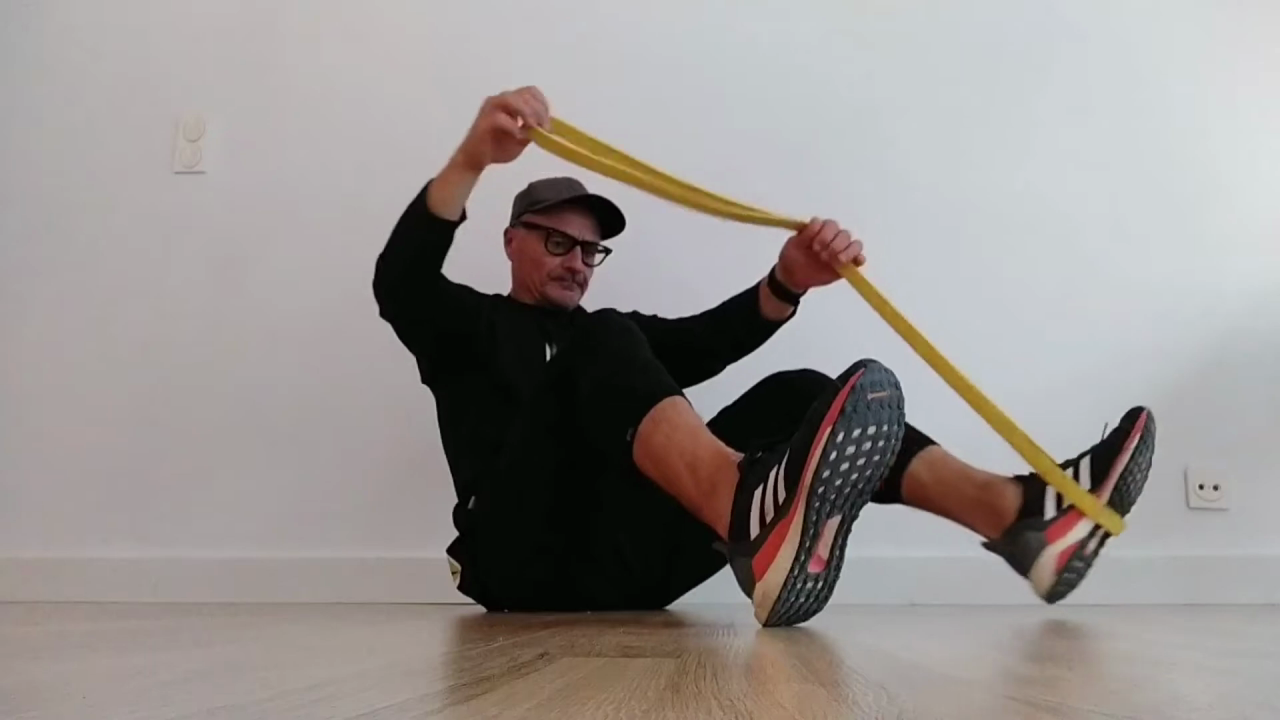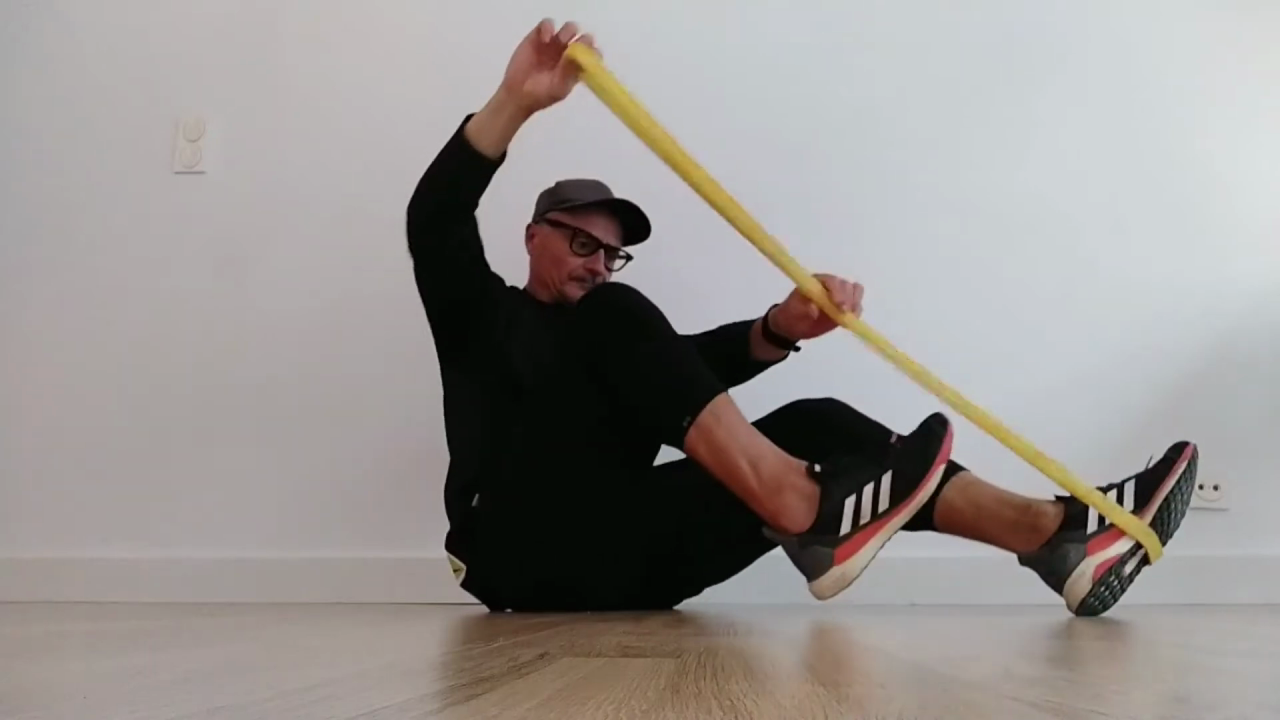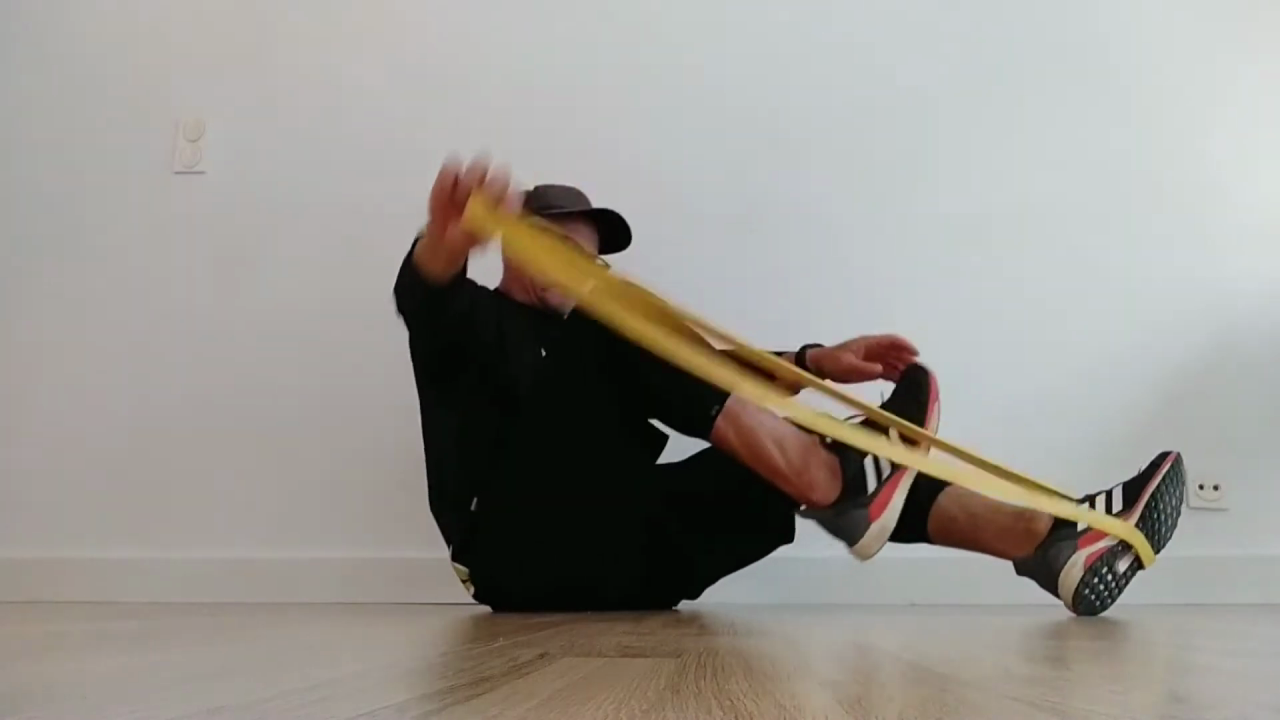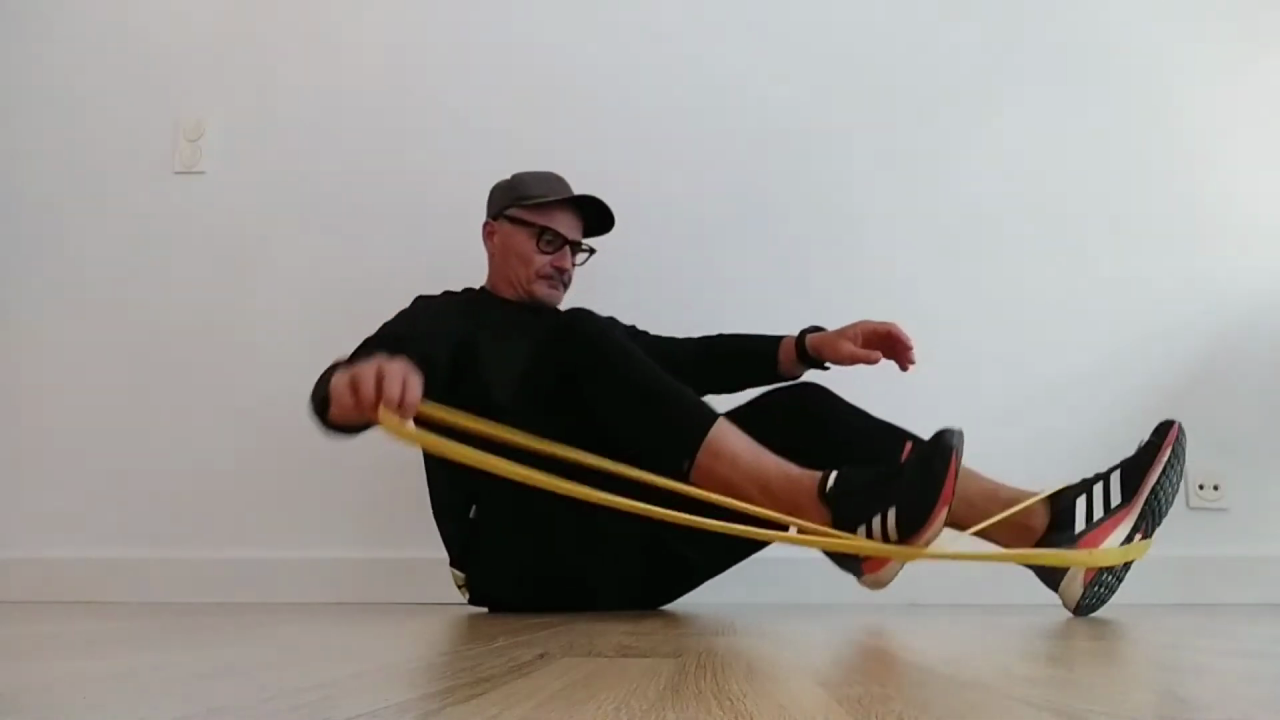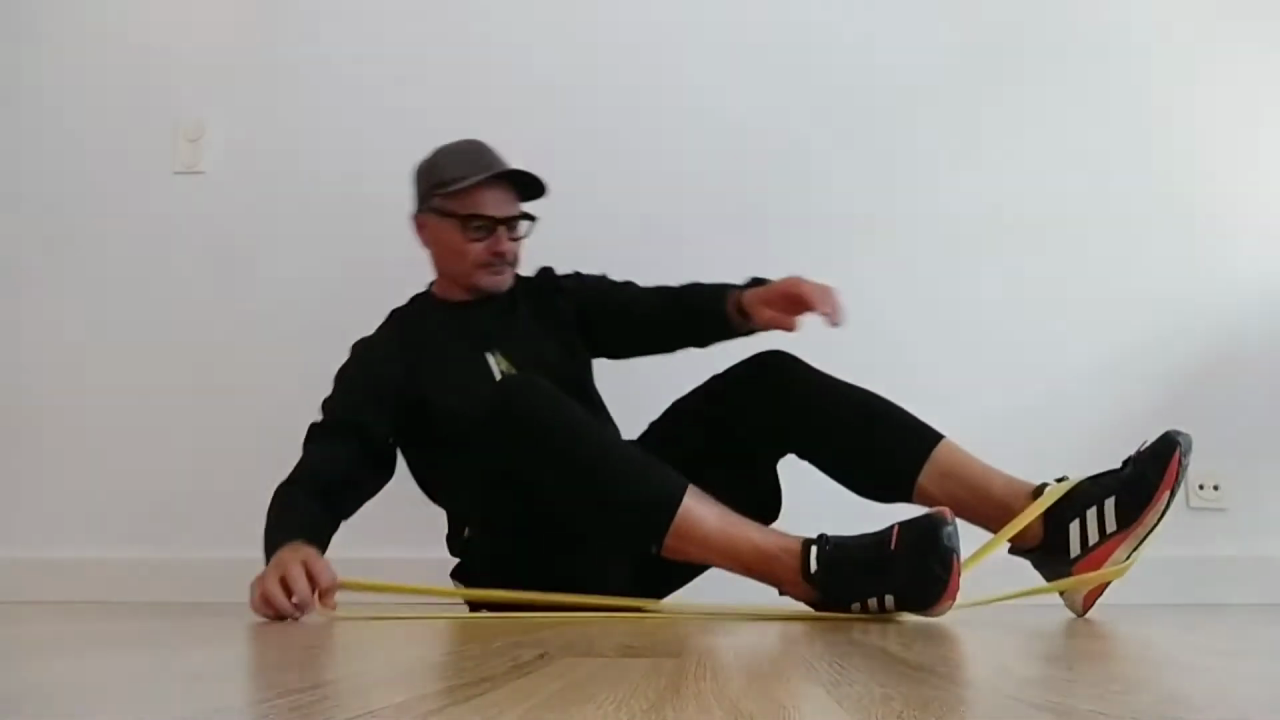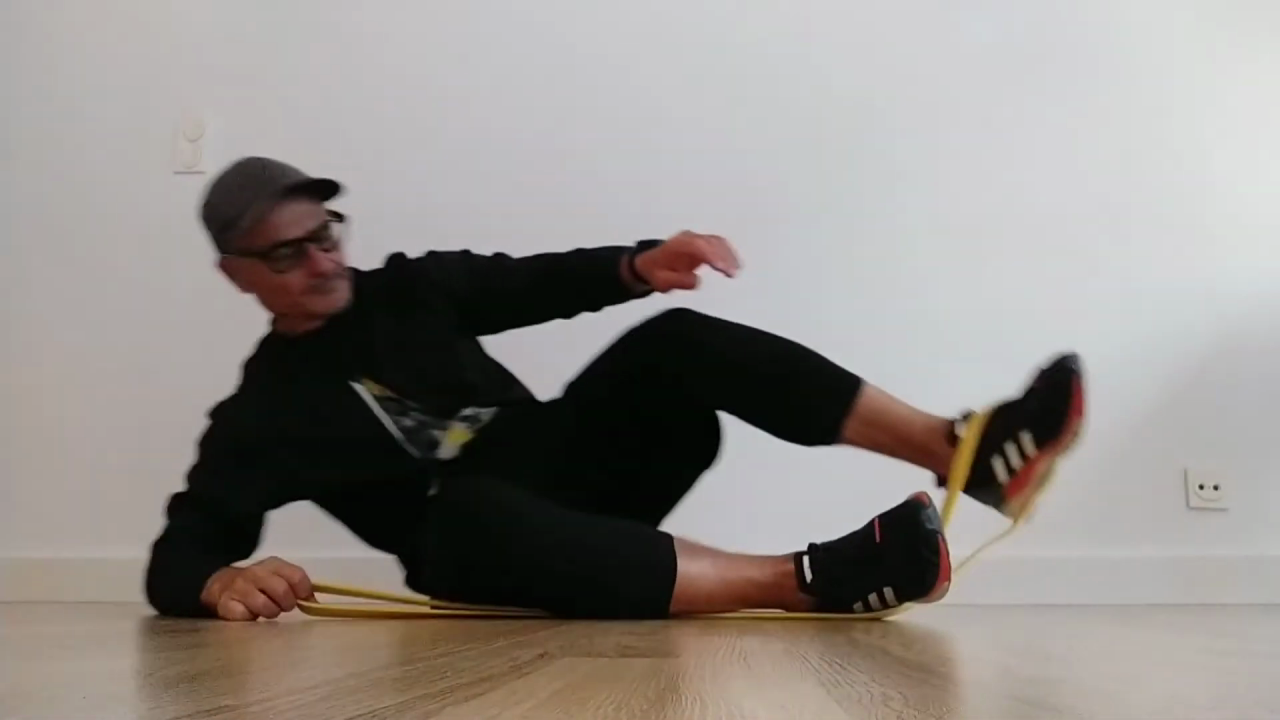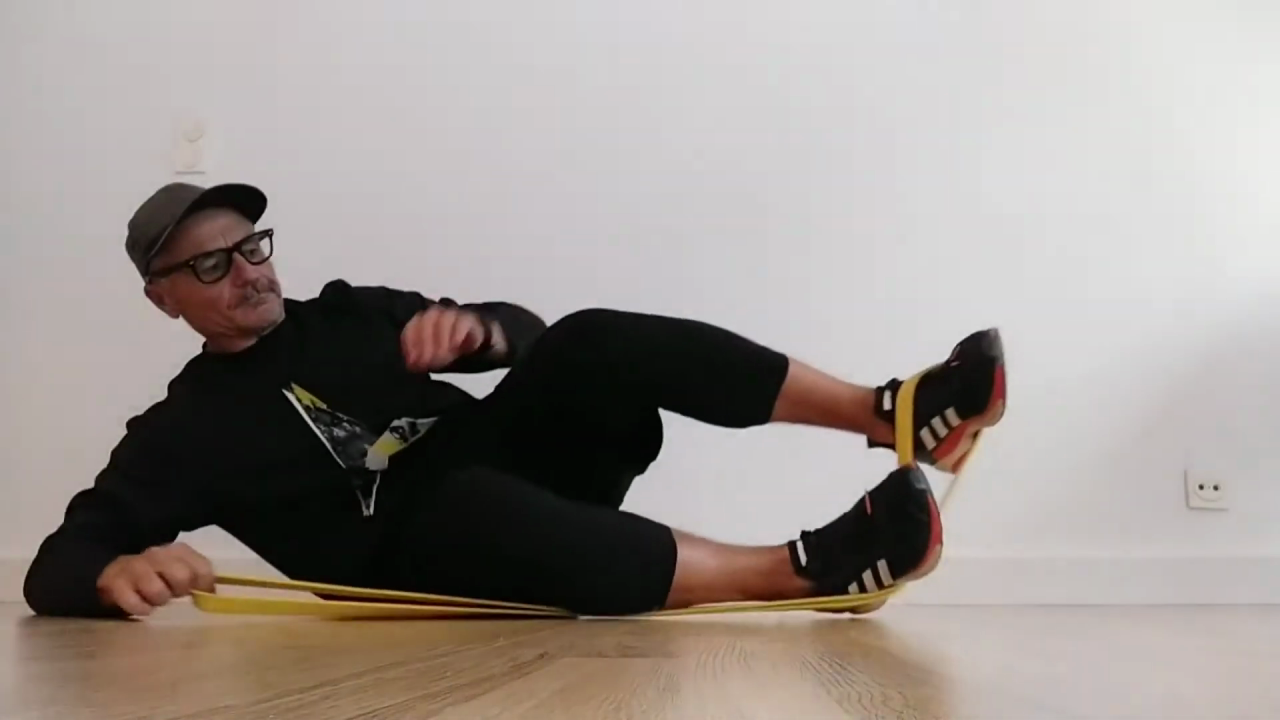
dt=0.5s
person 1, frame 1
left shoulder: (610, 344)
right shoulder: (472, 325)
left elbow: (712, 338)
right elbow: (398, 285)
left wrist: (789, 282)
right wrist: (469, 161)
left hip: (623, 560)
right hip: (525, 558)
left knee: (794, 396)
right knee: (607, 346)
left ankle: (1022, 514)
right ankle: (758, 521)
person 1, frame 2
left shoulder: (616, 339)
right shoulder: (482, 314)
left elbow: (702, 363)
right elbow: (433, 224)
left wrist: (783, 328)
right wrist: (514, 103)
left hip: (624, 564)
right hip: (527, 550)
left knee: (812, 424)
right knee: (616, 320)
left ankle: (1057, 535)
right ankle: (813, 515)
person 1, frame 3
left shoulder: (588, 339)
right shoulder: (467, 316)
left elbow: (707, 380)
right elbow: (421, 299)
left wrist: (815, 363)
right wrist: (442, 238)
left hip: (622, 562)
right hip: (525, 557)
left knee: (792, 464)
left ankle: (1054, 544)
right ankle: (839, 485)
person 1, frame 4
left shoulder: (571, 347)
right shoulder: (443, 323)
left elbow: (687, 363)
right elbow: (337, 396)
left wrist: (811, 347)
right wrist: (362, 382)
left hip: (619, 553)
right hip: (526, 559)
left knee: (795, 410)
right knee: (579, 345)
left ankle: (1051, 532)
right ankle: (843, 512)
person 1, frame 5
left shoulder: (553, 299)
right shoulder: (394, 355)
left elbow: (660, 314)
right elbow: (324, 476)
left wrist: (745, 301)
right wrist: (290, 548)
left hip: (623, 542)
right hip: (531, 566)
left knee: (766, 382)
right knee: (518, 406)
left ankle: (1046, 528)
right ankle: (817, 570)
person 1, frame 6
left shoulder: (412, 288)
right shoulder: (258, 415)
left elbow: (542, 284)
right elbow: (177, 557)
left wrist: (640, 267)
right wrist: (221, 583)
left hip: (558, 472)
right hip: (481, 547)
left knee: (676, 343)
right knee: (471, 515)
left ankle: (967, 450)
right ankle: (811, 580)
person 1, frame 7
left shoulder: (351, 313)
right shoulder: (179, 433)
left elbow: (524, 330)
right elbow: (56, 568)
left wrist: (472, 330)
right wrist: (118, 570)
left hip: (507, 457)
right hip: (425, 563)
left knee: (591, 343)
right knee: (475, 506)
left ankle: (889, 412)
right ankle: (804, 567)
